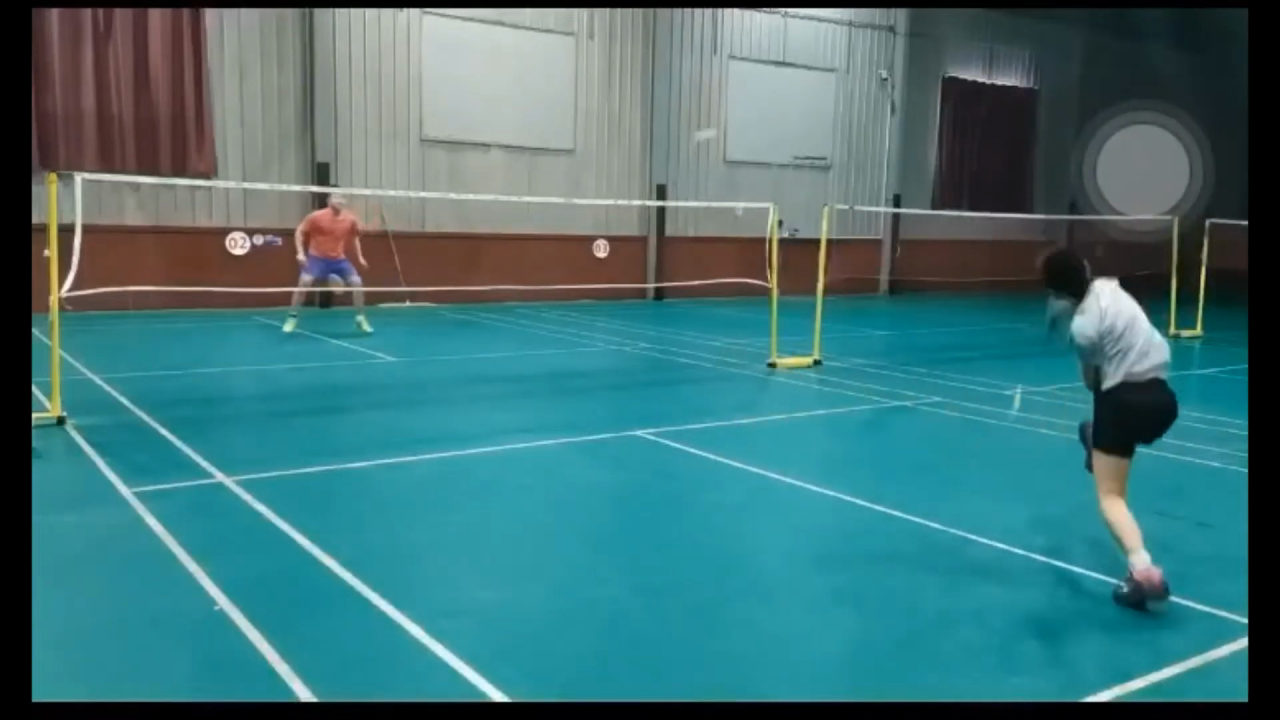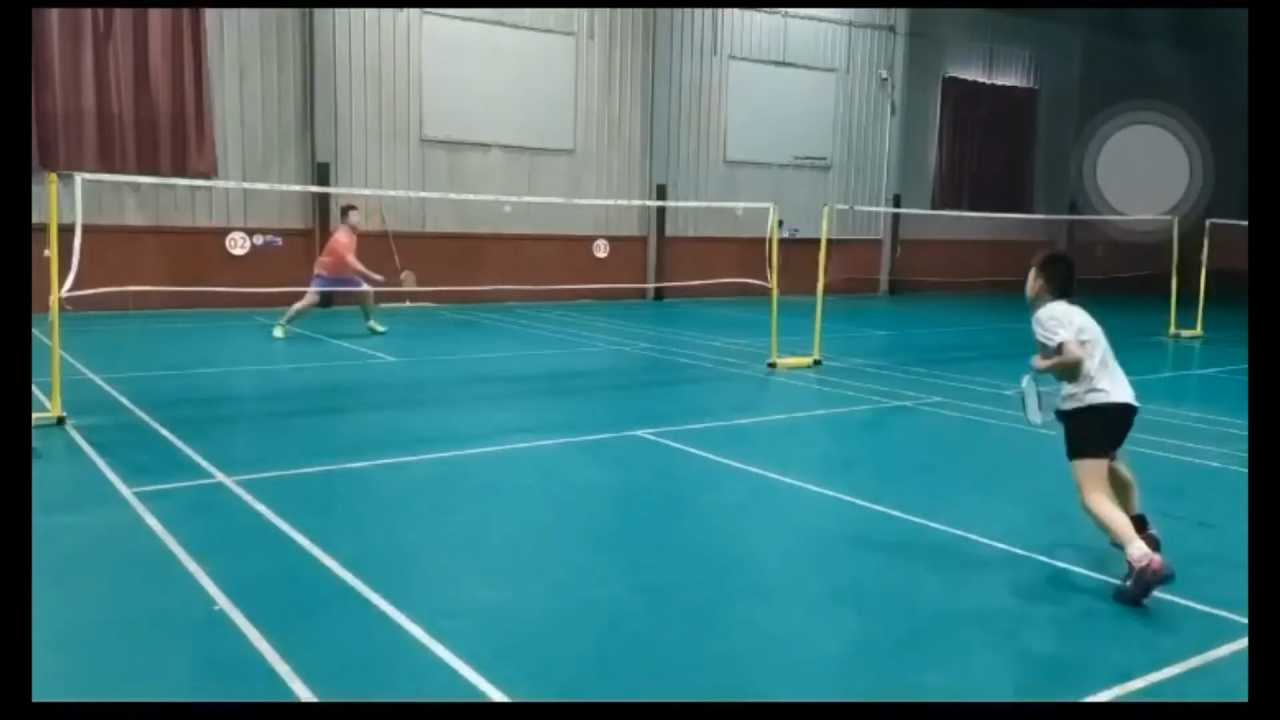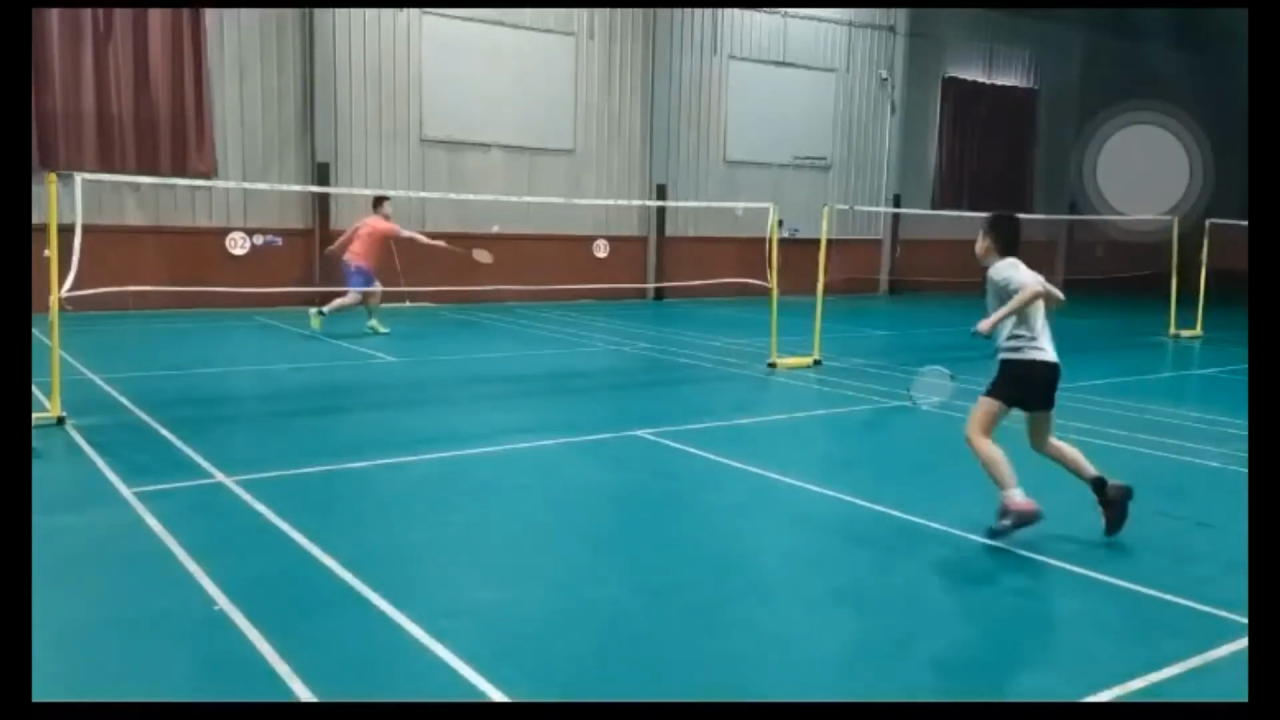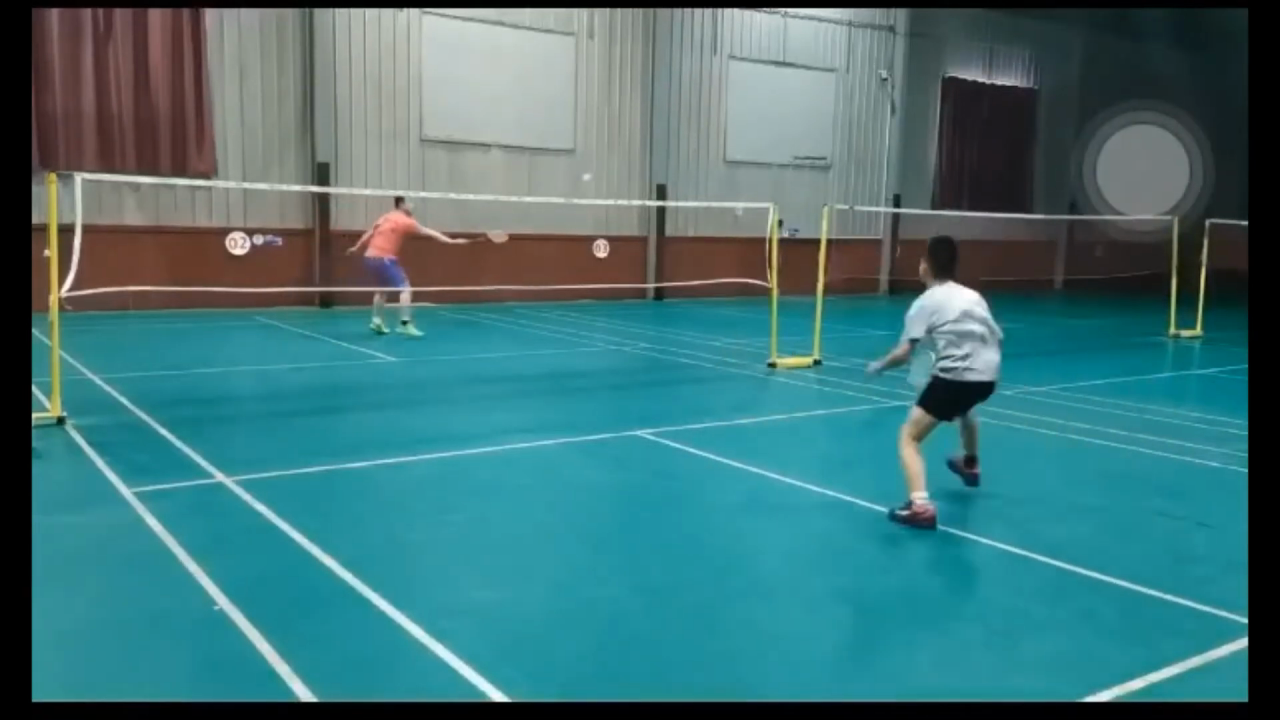
dt=0.2s
person 1, frame 1
left shoulder: (1085, 325)
right shoulder: (1108, 289)
left elbow: (1097, 379)
left hip: (1126, 399)
right hip: (1161, 397)
left knee: (1110, 497)
left ankle: (1146, 575)
person 1, frame 2
left shoulder: (1045, 316)
right shoulder: (1076, 314)
left elbow: (1073, 356)
left wrist: (1042, 365)
left hip: (1088, 407)
right hip: (1122, 402)
left knee: (1094, 498)
right knee: (1109, 466)
left ankle: (1144, 563)
right ankle: (1143, 532)
person 1, frame 3
left shoulder: (999, 270)
right shoulder: (1016, 268)
left elbow: (1035, 289)
right elbow: (1054, 294)
left wrist: (995, 319)
left hip: (1022, 364)
right hip: (1044, 364)
left knee: (976, 432)
right knee: (1042, 441)
left ankle: (1018, 503)
right ankle: (1105, 490)
person 1, frame 4
left shoulder: (925, 303)
right shoulder: (972, 296)
left elbow: (903, 353)
right elbow: (997, 338)
left wrist: (878, 366)
left hip: (953, 378)
right hip: (986, 378)
left knee: (909, 439)
right knee: (963, 410)
left ankle: (922, 506)
right ankle: (971, 465)
